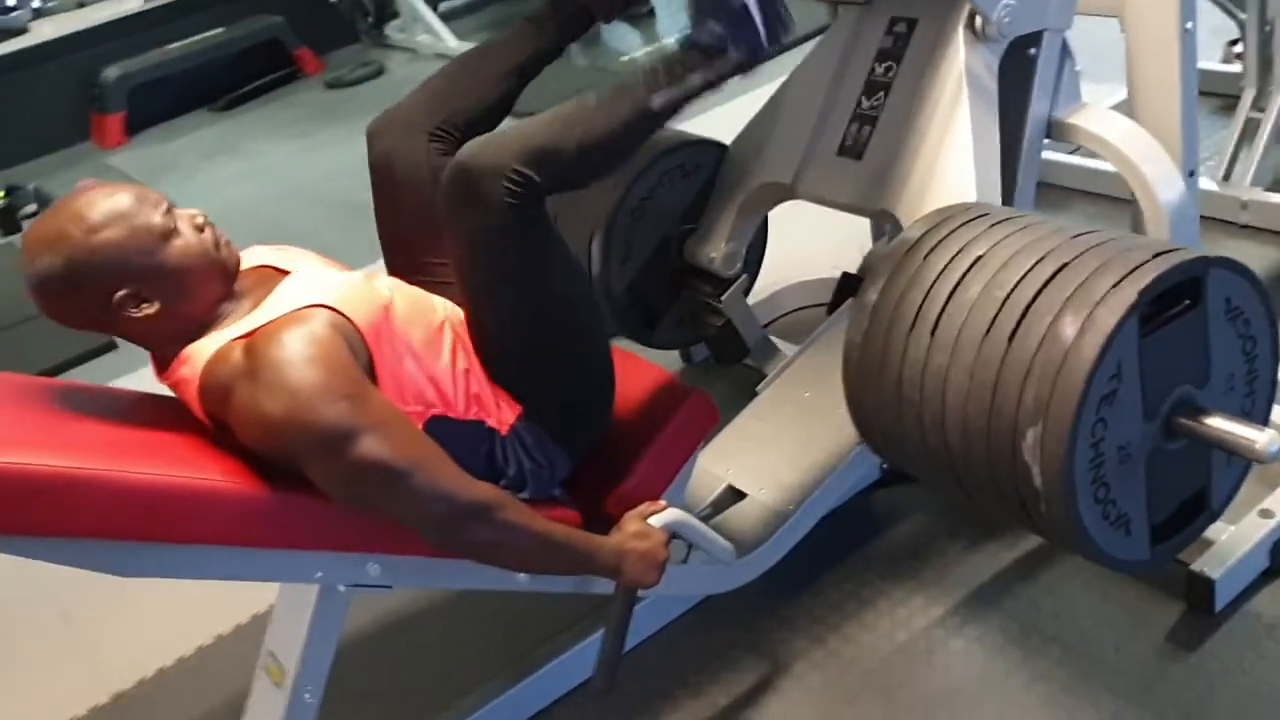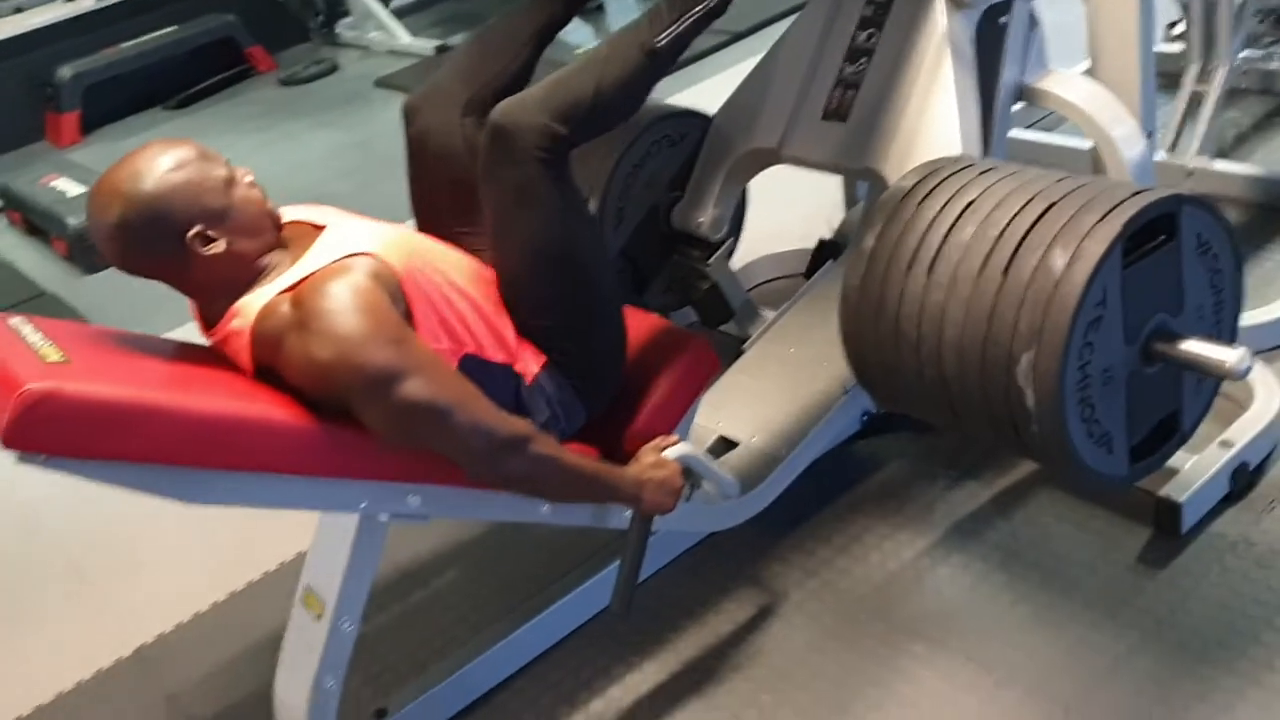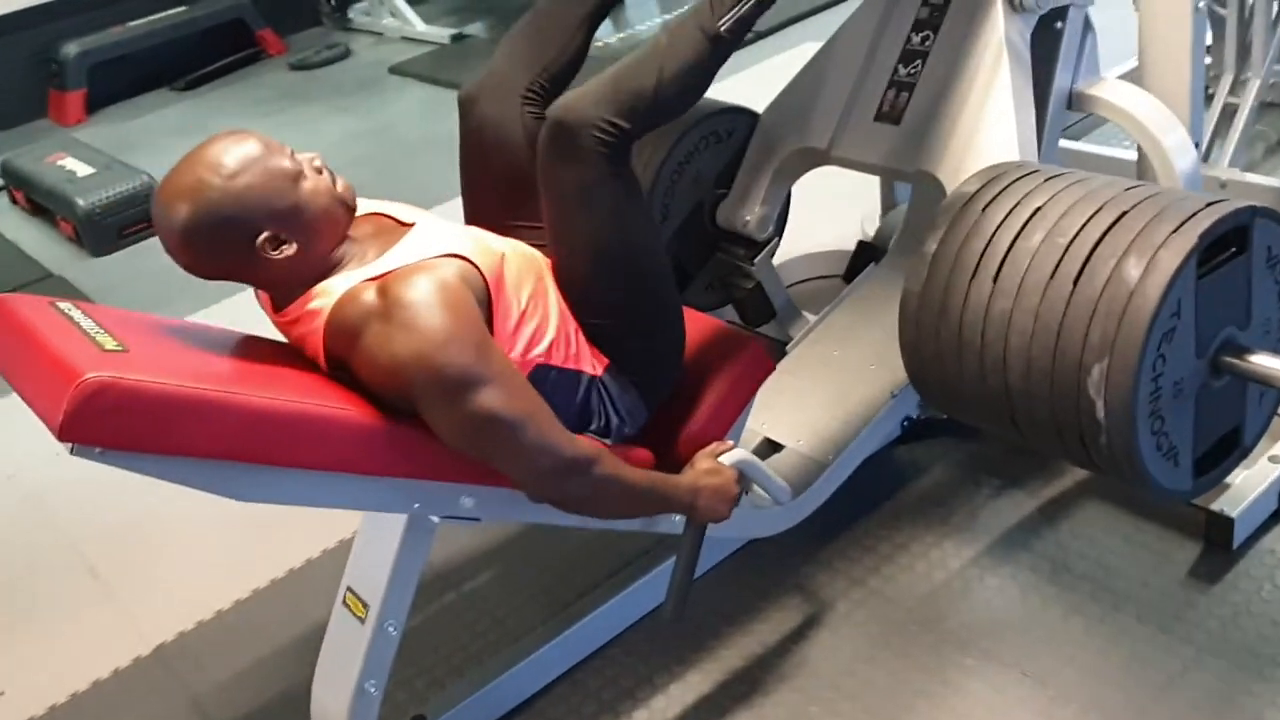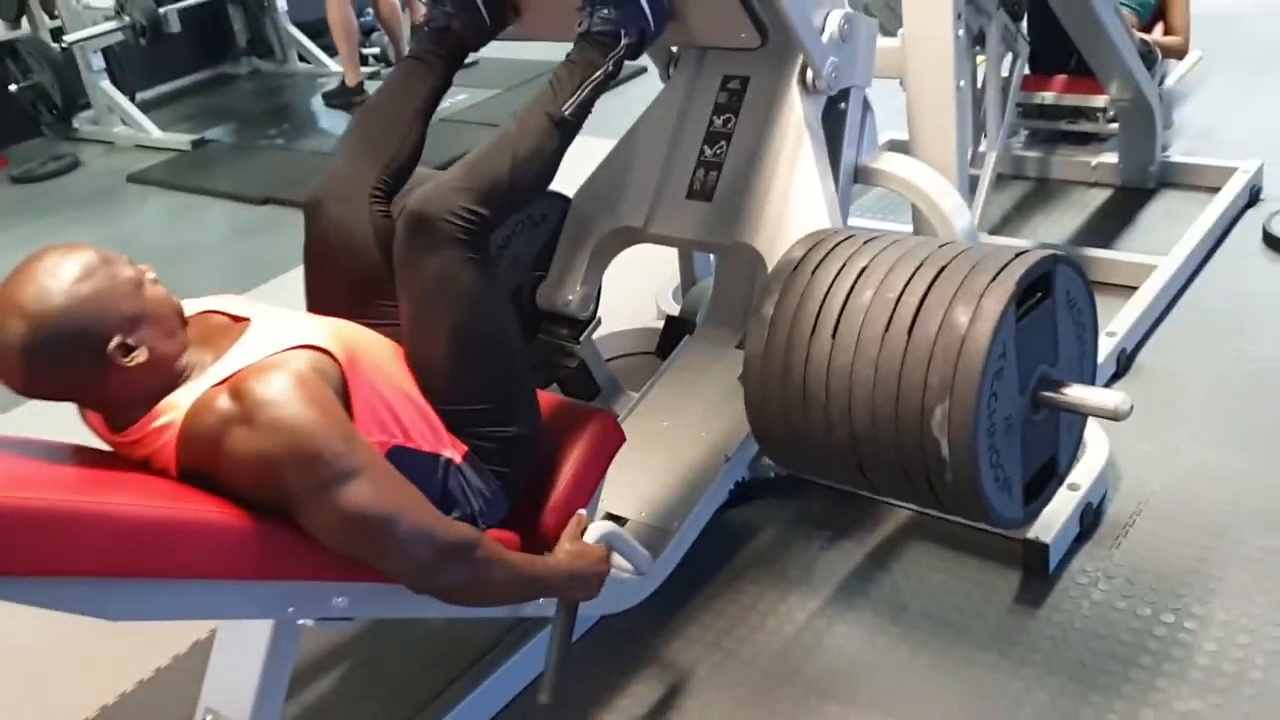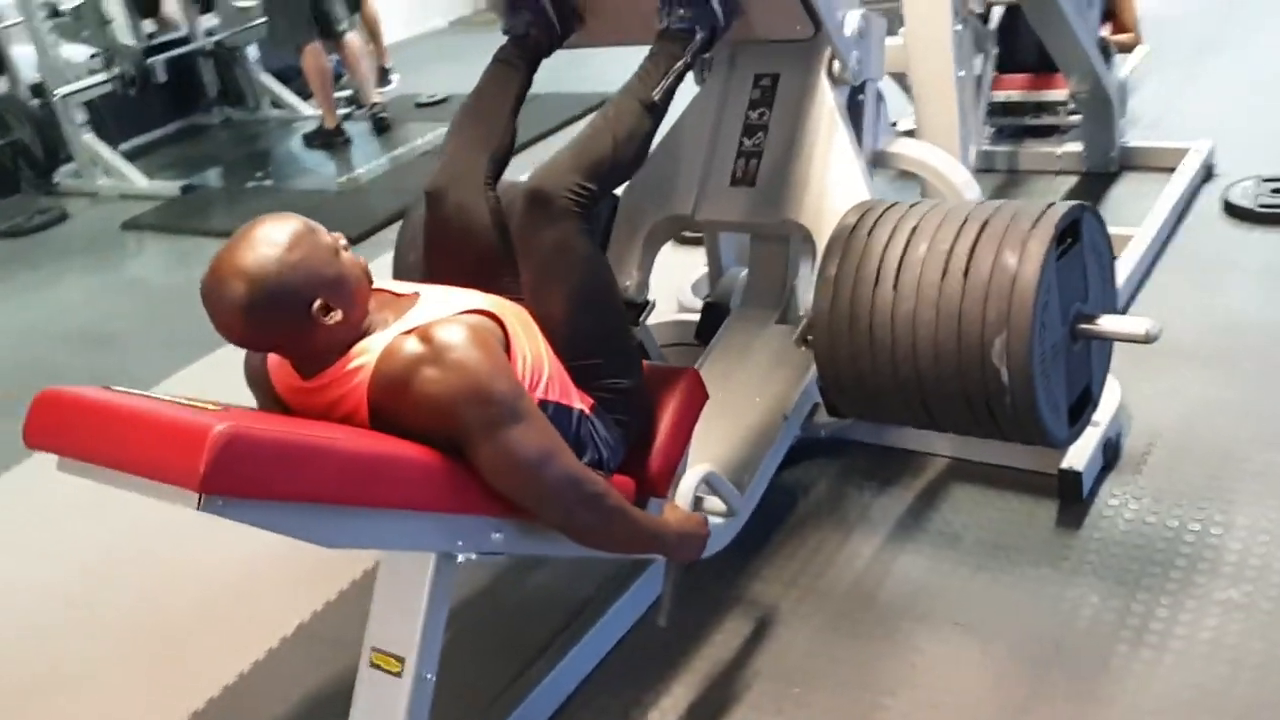
dt=1s
person 1, frame 1
left shoulder: (212, 295)
right shoulder: (282, 377)
right elbow: (457, 516)
right wrist: (611, 555)
left hip: (456, 341)
right hip: (530, 426)
left knee: (404, 135)
right knee: (493, 170)
person 1, frame 2
left shoulder: (232, 285)
right shoulder: (330, 320)
right elbow: (494, 450)
right wrist: (630, 484)
right hip: (550, 376)
left knee: (439, 109)
right knee: (522, 129)
person 1, frame 3
left shoulder: (300, 273)
right shoulder: (409, 316)
right elbow: (556, 472)
right wrist: (687, 492)
right hip: (610, 377)
left knee: (496, 100)
right knee: (583, 123)
person 1, frame 4
left shoulder: (108, 389)
right shoulder: (264, 412)
right elbow: (436, 562)
right wrist: (560, 574)
right hip: (470, 464)
left knee: (343, 199)
right knee: (439, 215)
person 1, frame 5
left shoulder: (268, 363)
right shoulder: (440, 359)
right elbow: (573, 508)
right wrist: (667, 535)
left hip: (474, 433)
right hip: (591, 419)
left knee: (454, 188)
right knee: (547, 197)
